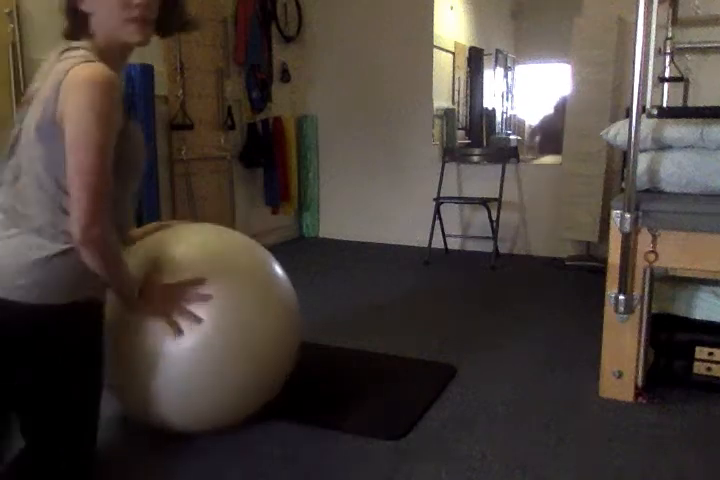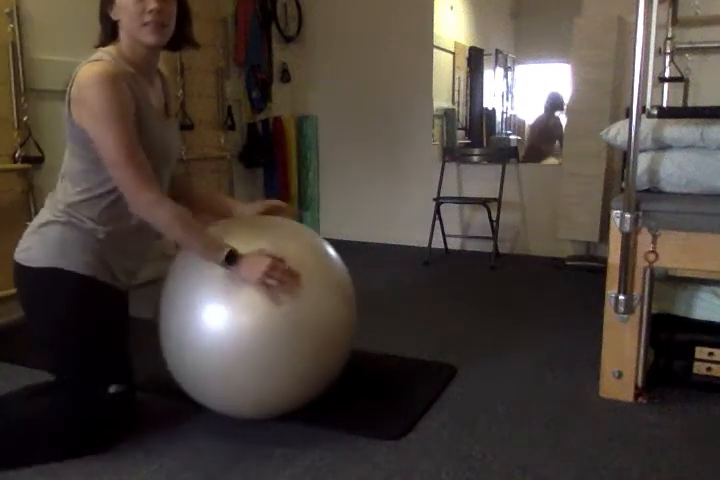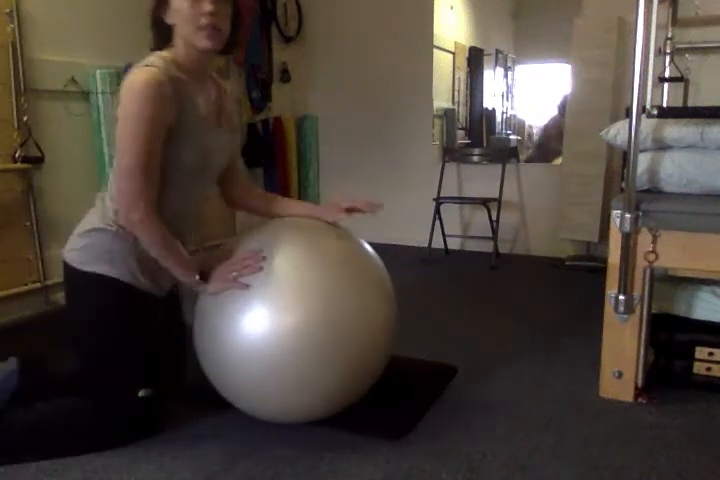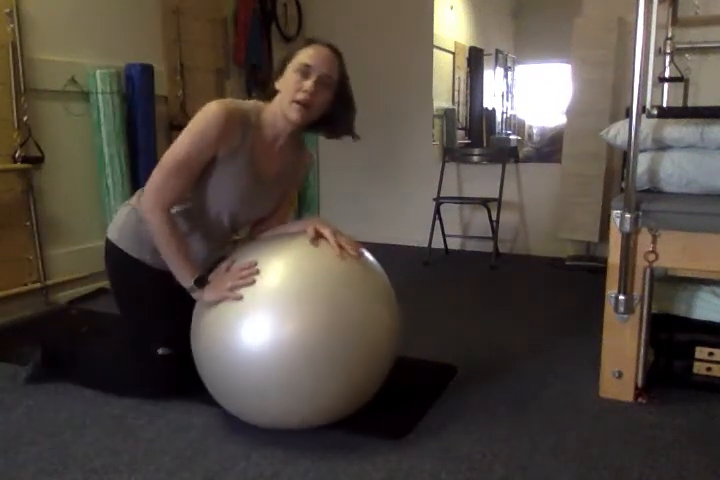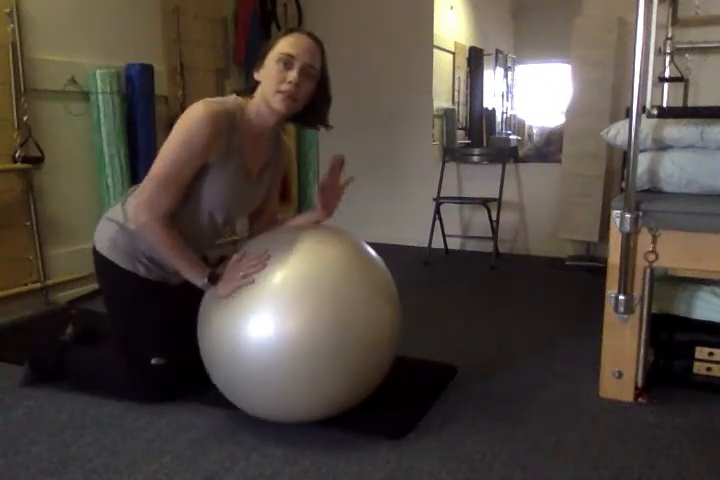
dt=0.7s
person 1, frame 1
left shoulder: (68, 63)
right shoulder: (94, 81)
right elbow: (86, 228)
left wrist: (124, 234)
right wrist: (137, 296)
right hip: (45, 289)
person 1, frame 2
left shoulder: (156, 82)
right shoulder: (100, 78)
left elbow: (166, 183)
right elbow: (143, 198)
left wrist: (243, 211)
right wrist: (234, 260)
left hip: (102, 266)
right hip: (64, 262)
left knee: (96, 392)
right knee: (105, 412)
person 1, frame 3
left shoulder: (221, 96)
right shoulder: (151, 82)
left elbow: (236, 190)
right elbow: (135, 209)
left wrist: (316, 211)
right wrist: (200, 275)
left hip: (151, 265)
right hip: (110, 266)
left knee: (166, 378)
right knee: (130, 415)
person 1, frame 4
left shoulder: (299, 161)
right shoulder: (225, 118)
left elbow: (258, 232)
right elbow: (152, 202)
left wrist: (305, 226)
right wrist: (198, 284)
left hip: (203, 257)
right hip: (143, 247)
right knee: (167, 375)
left ankle: (95, 339)
right ankle: (63, 350)
person 1, frame 5
left shoulder: (277, 150)
right shoulder: (210, 118)
left elbow: (262, 232)
right elbow: (146, 216)
left wrist: (317, 214)
right wrist: (211, 280)
left hip: (180, 258)
right hip: (131, 254)
left knee: (202, 359)
right knee: (161, 381)
left ankle: (89, 337)
right ankle: (53, 357)
